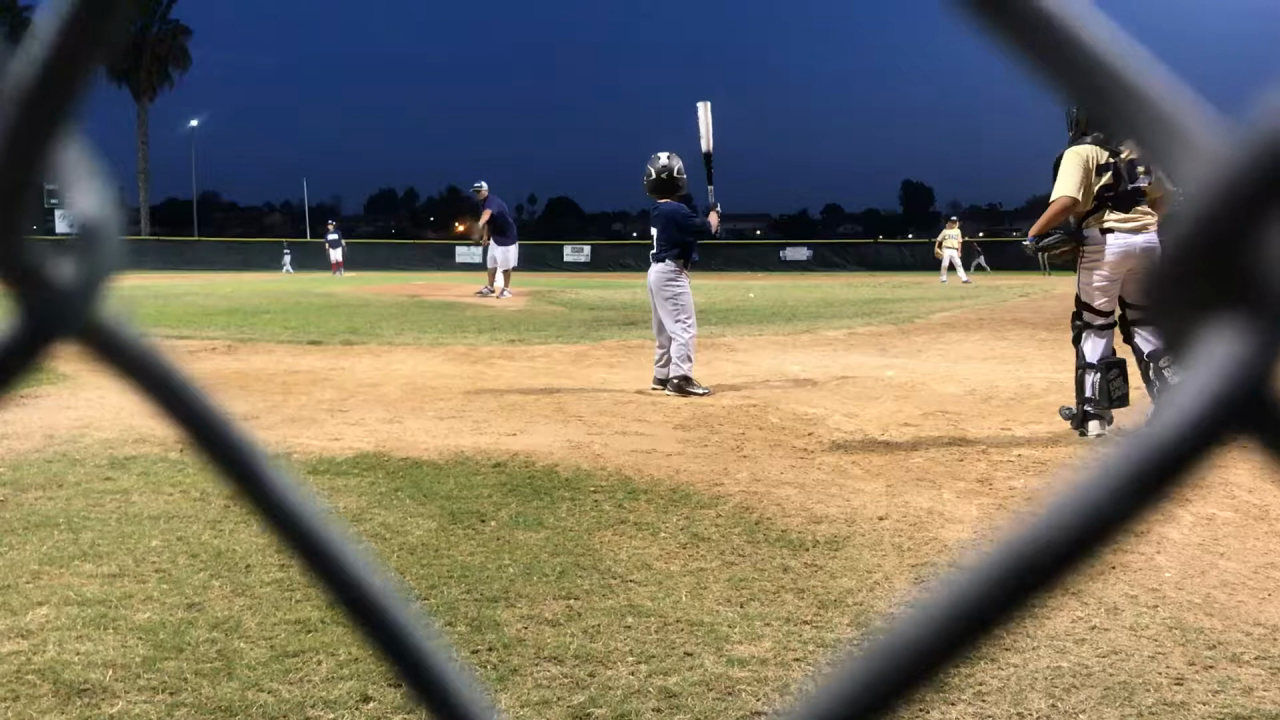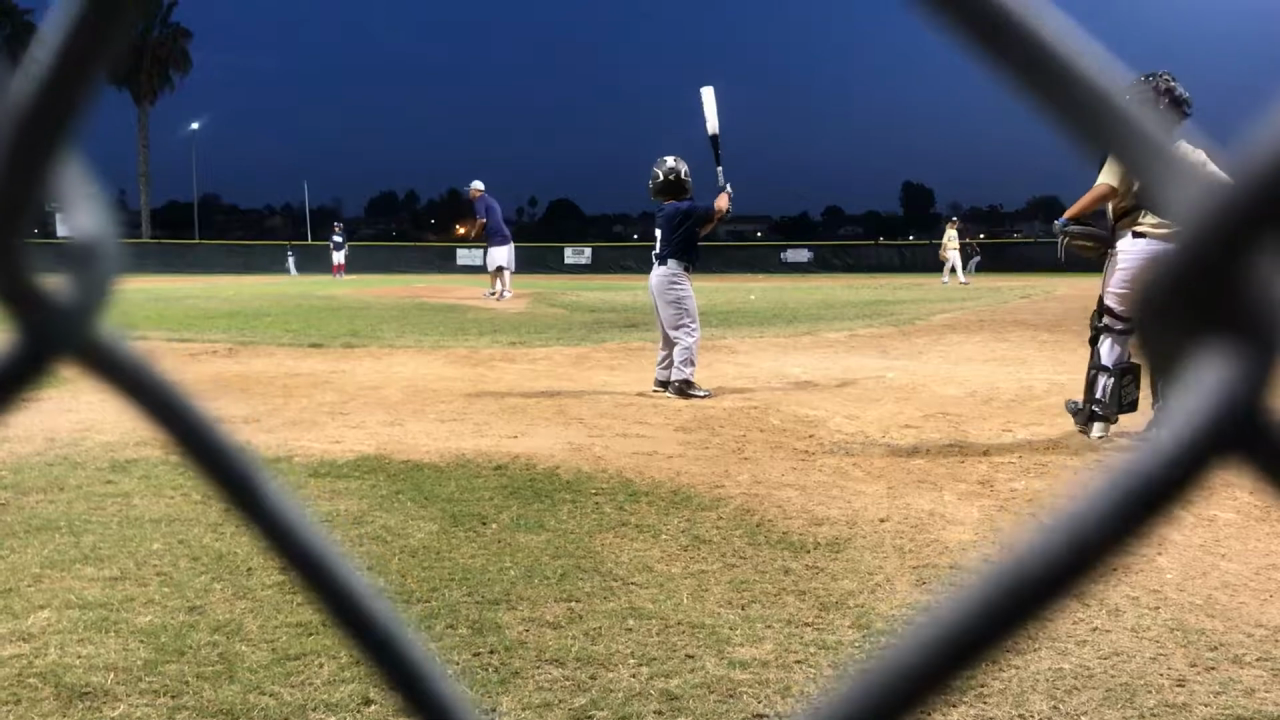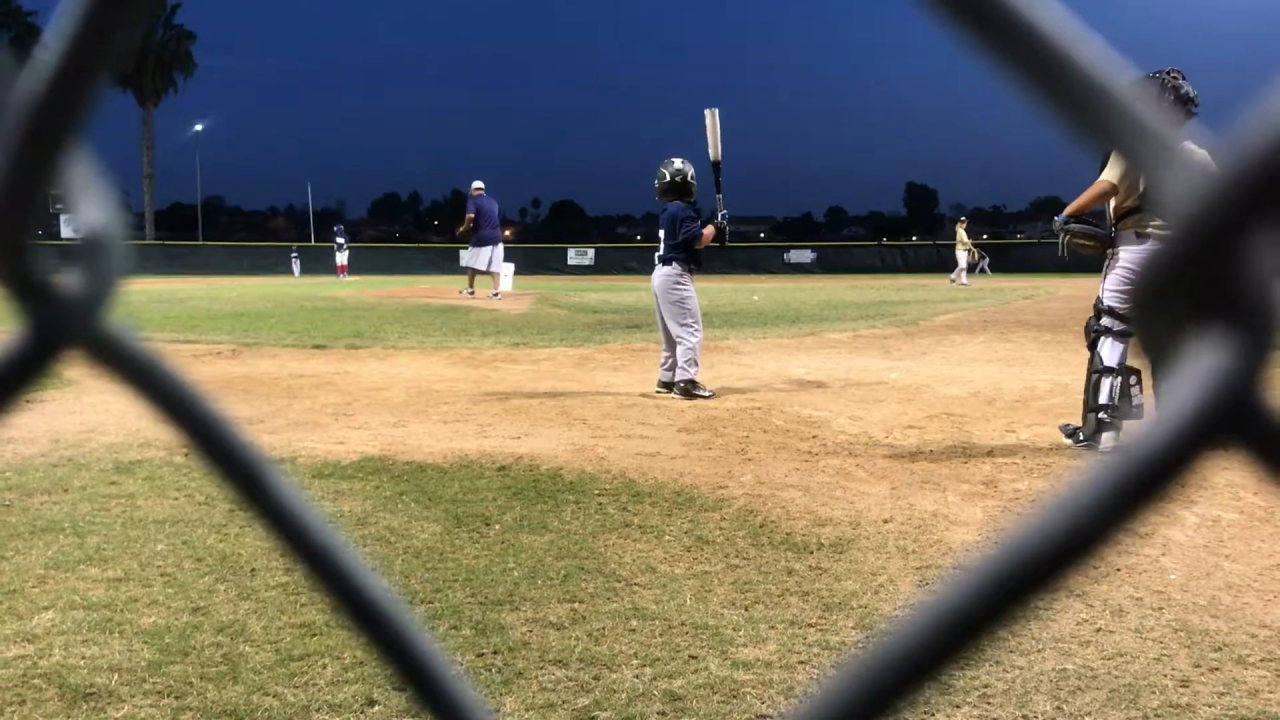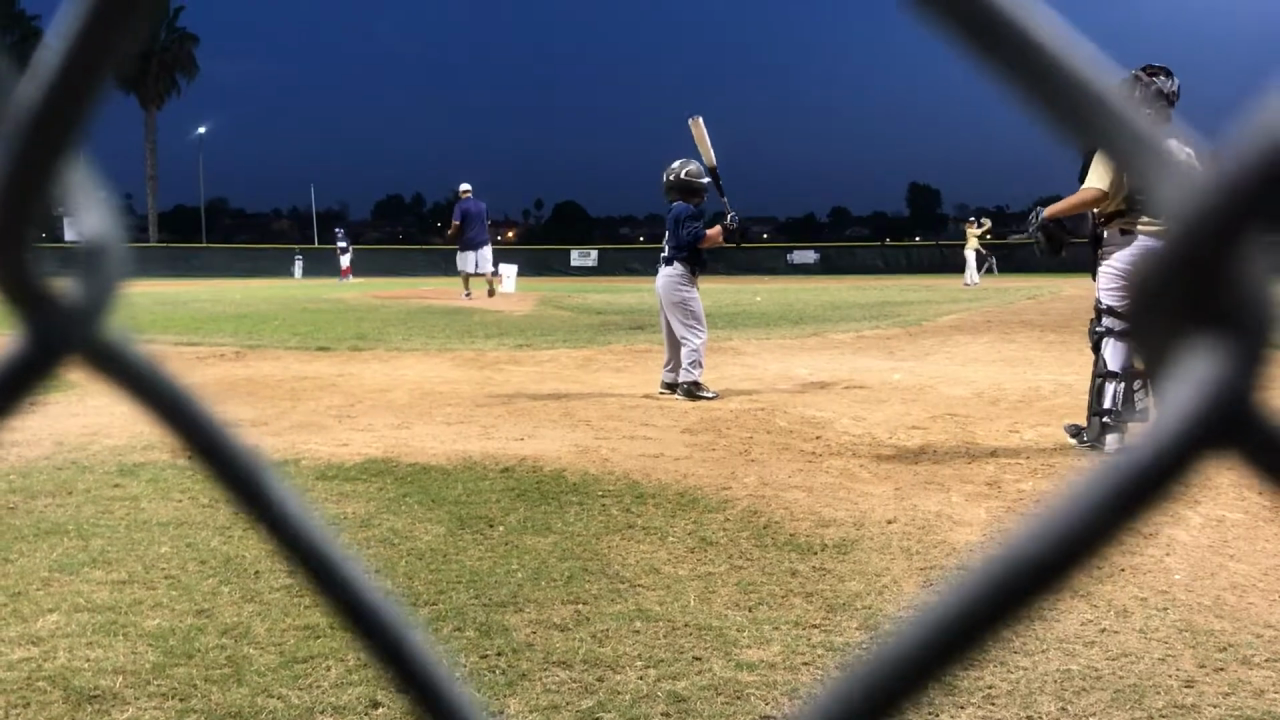
dt=0.4s
person 1, frame 1
left shoulder: (1079, 153)
right shoulder: (1137, 150)
left elbow: (1065, 202)
right elbow: (1162, 199)
left wrist: (1033, 234)
left hip: (1104, 244)
right hip: (1147, 241)
left knee: (1094, 328)
right knee: (1145, 323)
left ankle: (1093, 414)
person 1, frame 2
right shoulder: (1192, 154)
left elbow: (1103, 190)
left wrist: (1065, 219)
left hip: (1135, 247)
right hip: (1178, 248)
left knee: (1111, 329)
left ankle: (1098, 415)
person 1, frame 3
right shoulder: (1197, 155)
left elbow: (1106, 186)
left wrist: (1066, 214)
left hip: (1135, 246)
left knee: (1110, 333)
left ankle: (1100, 426)
person 1, frame 4
right shoulder: (1182, 152)
left elbow: (1094, 194)
left wrist: (1045, 213)
left hip: (1125, 245)
left knee: (1113, 334)
left ankle: (1106, 428)
person 2, frame 1
left shoulder: (657, 210)
right shoulder: (677, 210)
right elbow: (706, 229)
left wrist: (705, 218)
right wrist: (714, 214)
left hip: (658, 271)
right hip: (671, 273)
left knee: (665, 328)
right knee: (684, 327)
left ankle: (662, 376)
right ankle: (679, 379)
person 2, frame 2
left shoulder: (665, 211)
right shoulder: (682, 210)
left elbow: (695, 233)
right elbow: (718, 207)
left wrist: (715, 219)
right wrist: (725, 192)
left hip: (661, 274)
right hip: (673, 276)
left knee: (671, 331)
right knee: (688, 330)
left ankle: (663, 378)
right ankle: (681, 382)
person 2, frame 3
left shoulder: (669, 211)
right shoulder: (683, 211)
right elbow: (698, 241)
left wrist: (713, 233)
right wrist: (714, 226)
left hip: (662, 275)
right hip: (675, 276)
left knee: (671, 333)
right knee: (690, 331)
left ankle: (667, 379)
right ankle: (685, 383)
person 2, frame 4
left shoulder: (678, 211)
right shoulder: (686, 210)
left elbow: (698, 242)
right elbow: (701, 240)
left wrist: (725, 237)
right wrist: (724, 227)
left hip: (668, 276)
right hip: (679, 278)
left knee: (675, 334)
right knee: (694, 332)
left ankle: (670, 380)
right ankle: (689, 384)
